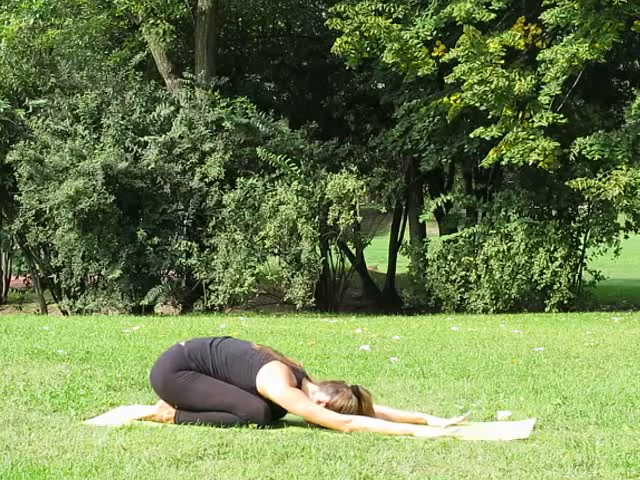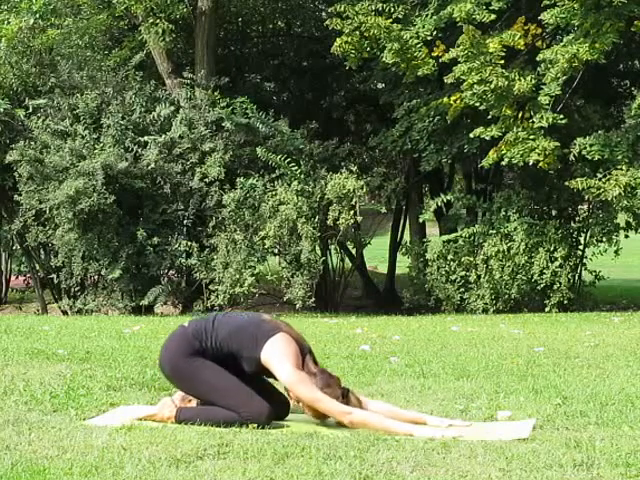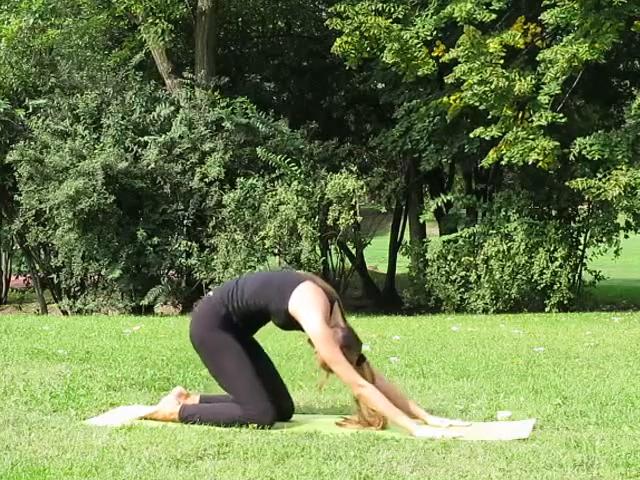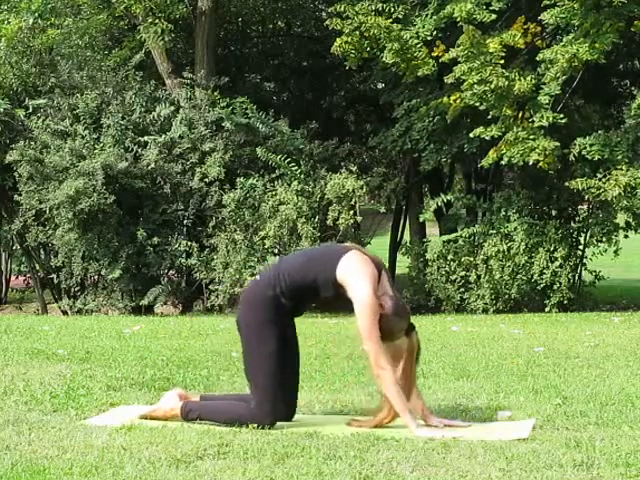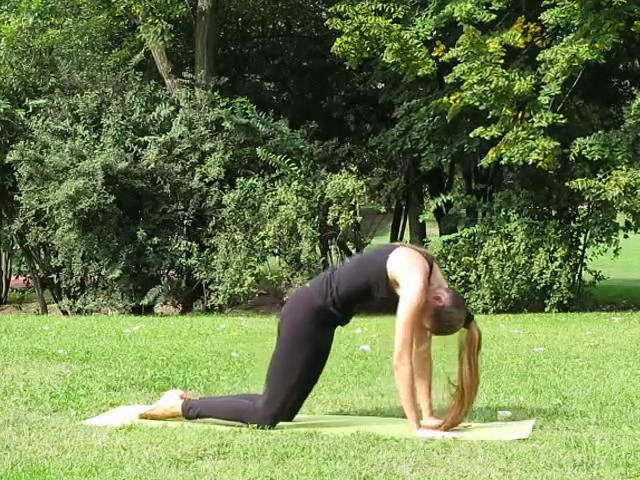
dt=1s
person 1, frame 1
left shoulder: (305, 384)
right shoulder: (283, 389)
left elbow: (369, 407)
right elbow: (347, 423)
left wrist: (431, 418)
right wrist: (415, 431)
left hip: (194, 359)
right hip: (172, 369)
left knee: (274, 410)
right knee: (255, 413)
left ankle: (186, 403)
right ankle: (173, 414)
person 1, frame 2
left shoulder: (307, 366)
right shoulder: (289, 369)
left elbow: (363, 402)
right elbow: (346, 414)
left wrist: (428, 418)
right wrist: (414, 430)
left hip: (208, 352)
right hip: (182, 352)
left knee: (277, 408)
right knee: (257, 413)
left ankle: (191, 402)
right ankle: (175, 413)
person 1, frame 3
left shoulder: (332, 316)
right shoulder: (317, 321)
left elbow: (372, 375)
right elbow: (359, 385)
left wrist: (426, 416)
right wrist: (414, 427)
left hip: (234, 326)
right hip: (212, 323)
left knee: (282, 409)
right knee: (261, 415)
left ankle: (191, 398)
right ankle: (176, 410)
person 1, frame 4
left shoulder: (379, 283)
right shoulder: (365, 289)
left elbow: (396, 357)
right elbow: (380, 365)
left wrist: (427, 415)
right wrist: (414, 425)
left hip: (280, 308)
right hip: (262, 305)
left knee: (283, 410)
right knee: (265, 415)
left ankle: (191, 398)
right ankle: (178, 407)
person 1, frame 5
left shoulder: (430, 282)
right shoulder: (417, 282)
left elbow: (421, 352)
right elbow: (402, 360)
left wrist: (428, 414)
right wrist: (414, 426)
left hip: (323, 317)
right hip: (310, 312)
left knee: (284, 410)
right knee: (267, 414)
left ankle: (188, 398)
right ankle: (180, 406)
